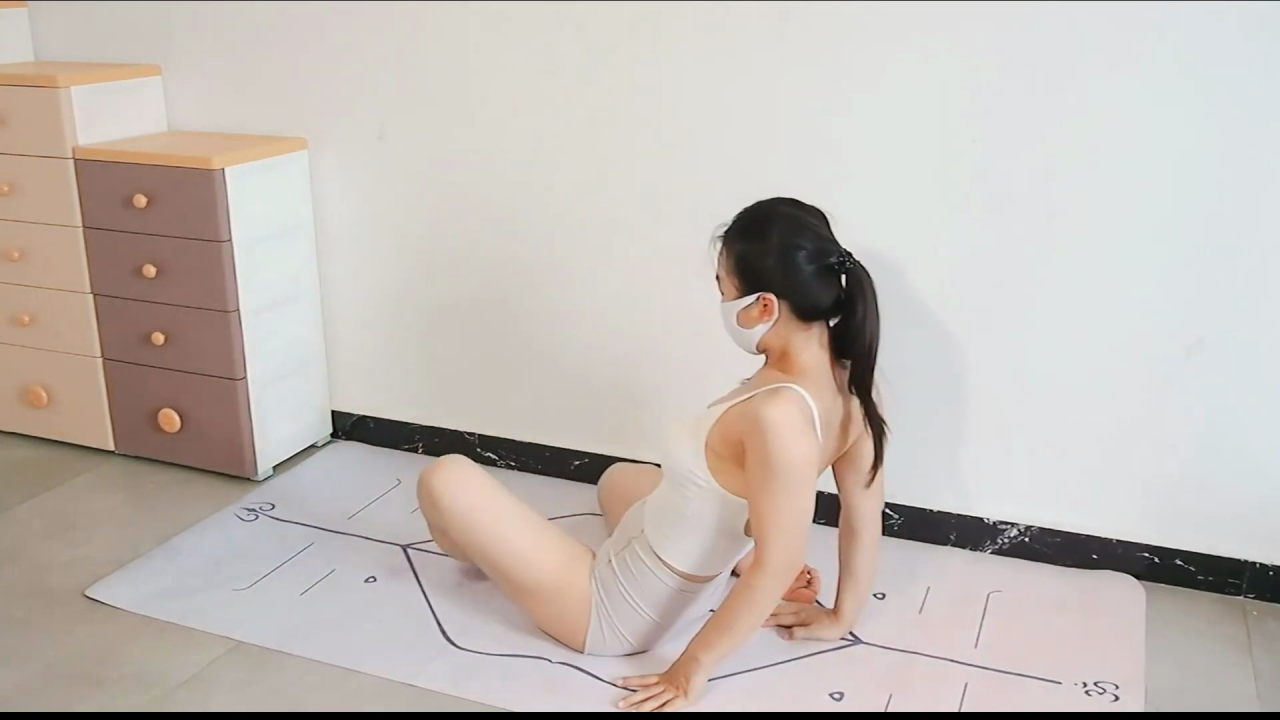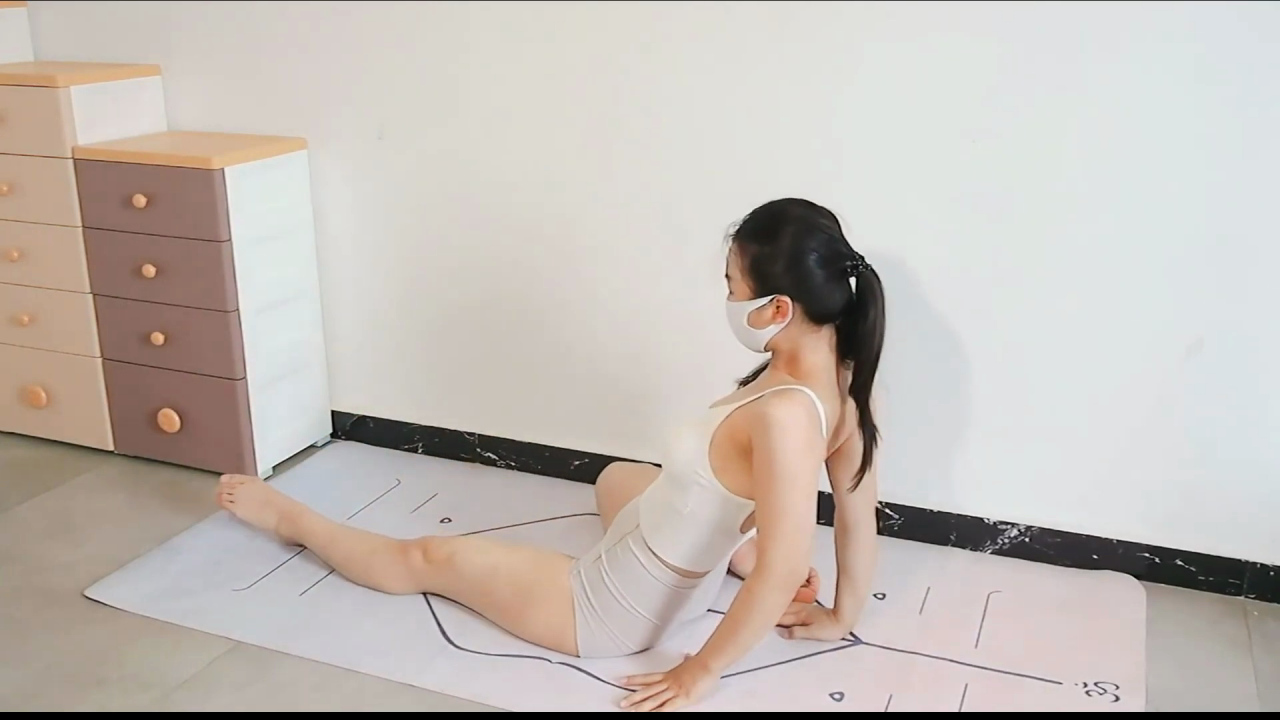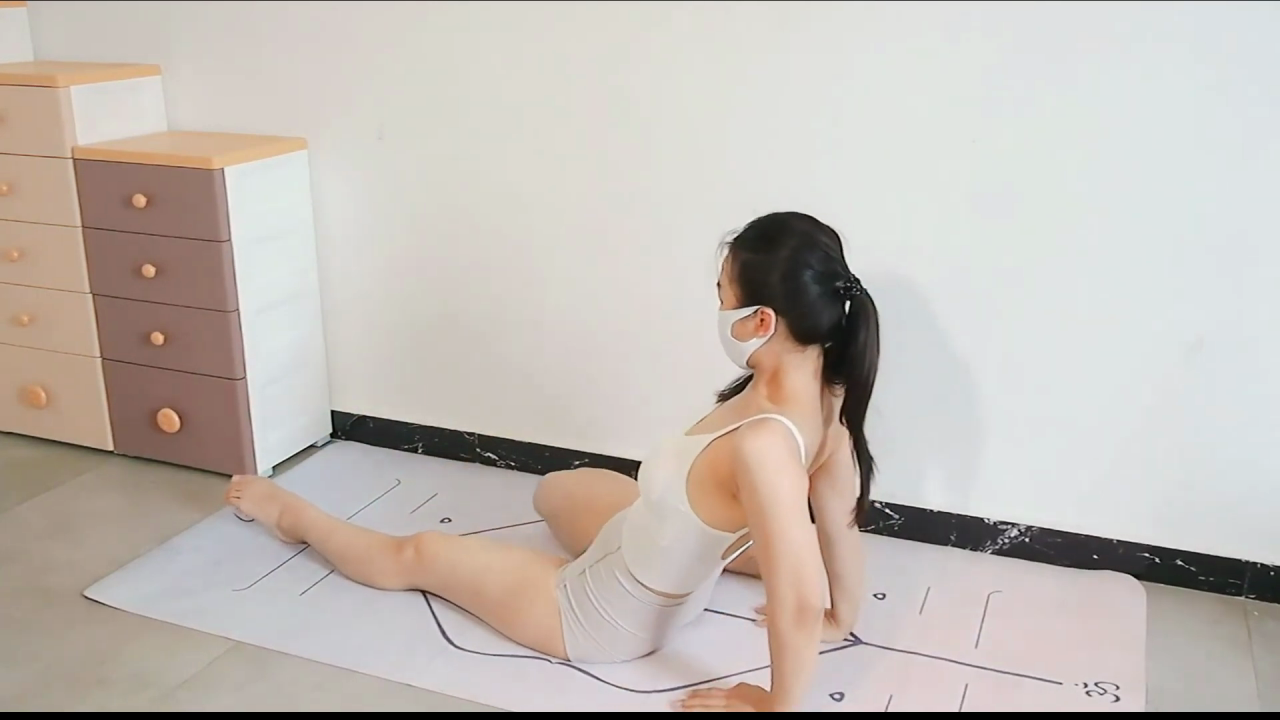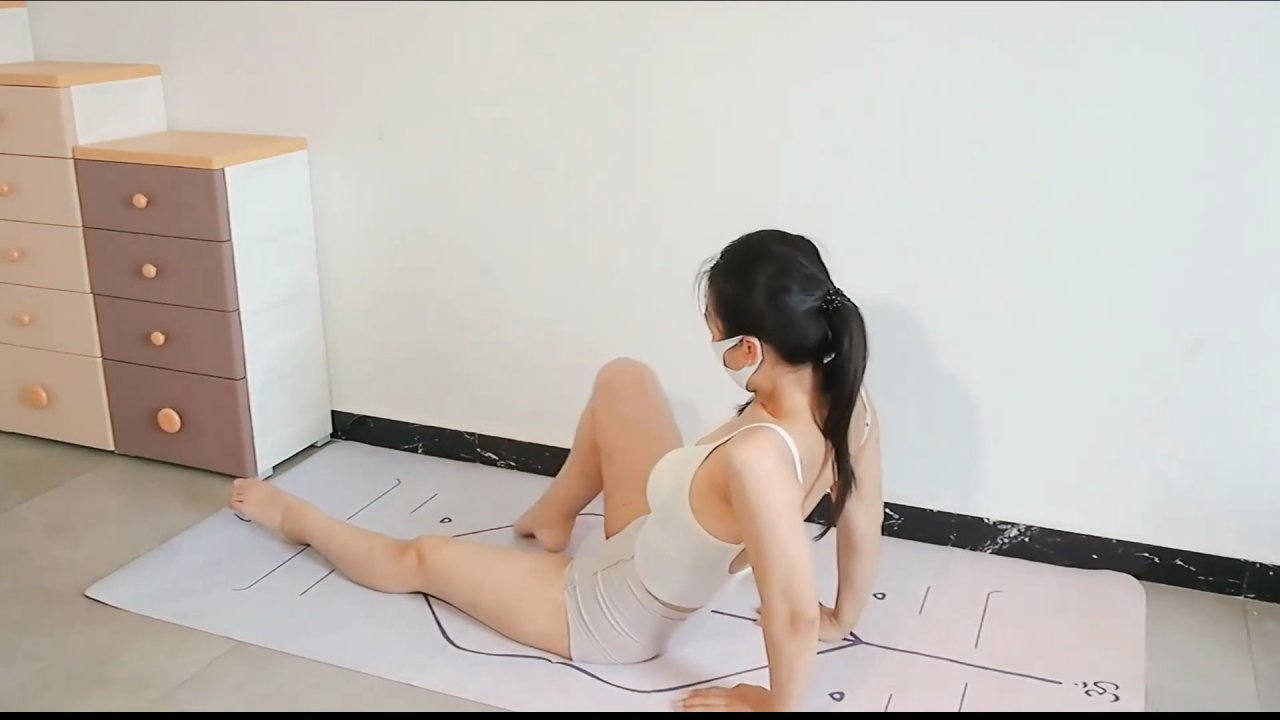
dt=1s
person 1, frame 1
left shoulder: (779, 415)
right shoulder: (848, 380)
left elbow: (778, 567)
right elbow: (864, 506)
left wrist: (691, 669)
right wrist: (841, 614)
left hip: (615, 612)
right hip: (688, 585)
left knee: (446, 479)
right knee: (618, 478)
left ankle: (476, 551)
person 1, frame 2
left shoulder: (784, 416)
right shoulder: (844, 376)
left elbow: (783, 574)
right elbow: (858, 507)
left wrist: (702, 670)
right wrist: (841, 616)
left hip: (619, 611)
right hip: (684, 580)
left knee: (430, 560)
right knee: (617, 478)
left ankle: (290, 518)
right ankle: (748, 554)
person 1, frame 3
left shoulder: (762, 443)
right shoulder: (825, 390)
left elbow: (800, 605)
right elbow: (838, 512)
left wrist: (777, 706)
right wrist: (843, 618)
left hip: (608, 618)
right hip: (675, 575)
left knee: (422, 555)
right knee: (555, 491)
left ankle: (293, 516)
person 1, frame 4
left shoulder: (755, 458)
right shoulder: (849, 406)
left elbow: (794, 613)
right elbow: (863, 524)
left wrist: (779, 705)
right wrist: (841, 619)
left hip: (611, 617)
right hip: (654, 545)
left knee: (424, 558)
right knee: (625, 378)
left ankle: (296, 517)
right ankle: (555, 519)
